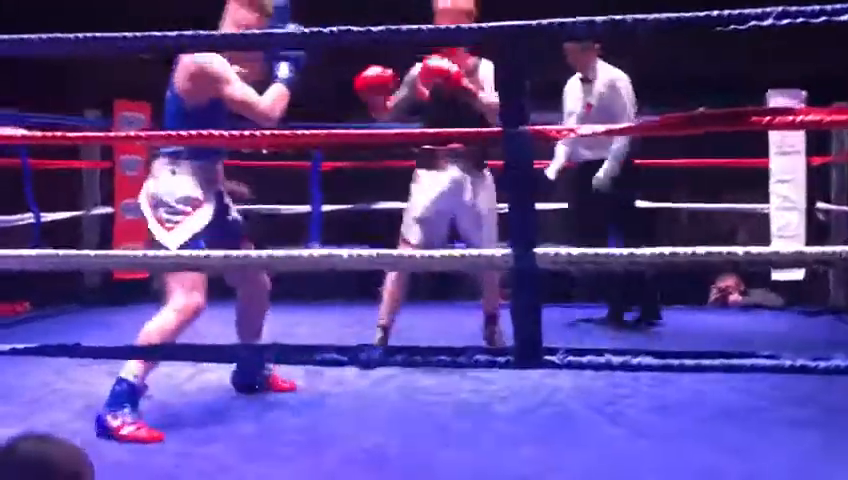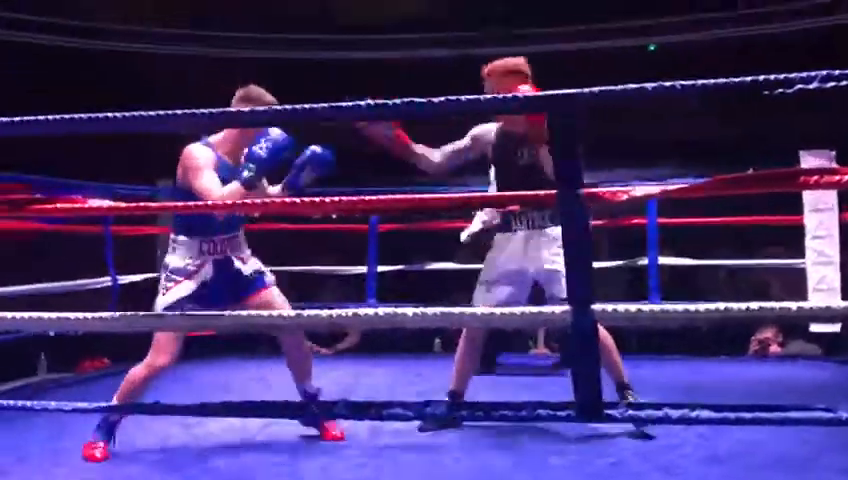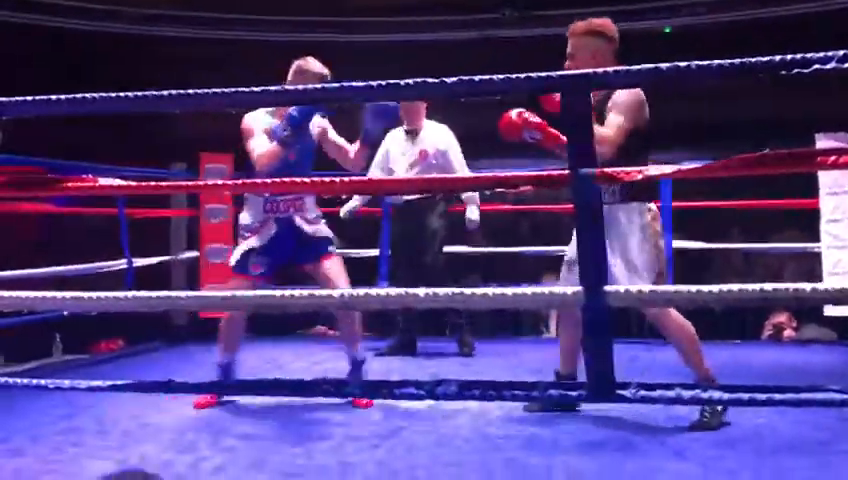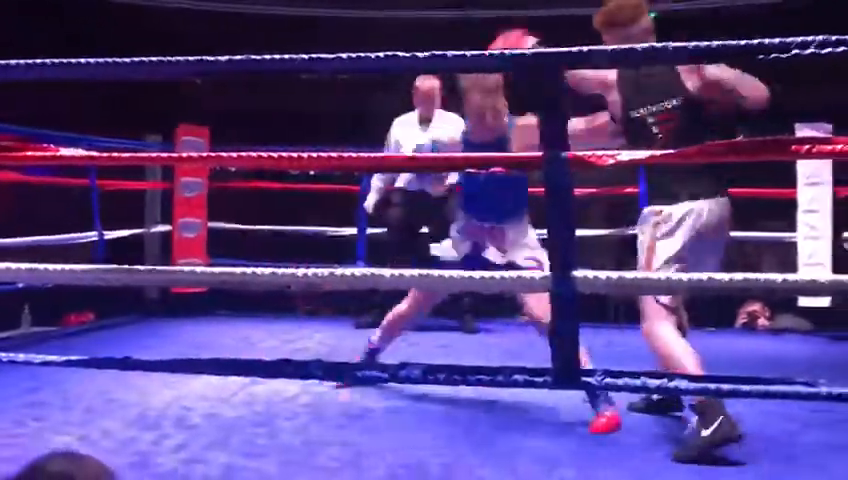
dt=1s
person 1, frame 1
left shoulder: (486, 71)
right shoulder: (421, 72)
left elbow: (498, 115)
right elbow: (386, 114)
left wrist: (463, 87)
right wrist: (376, 101)
left hip: (473, 175)
right hip: (432, 174)
right knee: (407, 252)
left ankle: (491, 324)
right ankle: (382, 335)
person 1, frame 2
left shoulder: (552, 127)
right shoulder: (487, 135)
left elbow: (559, 175)
right elbow: (435, 163)
left wrist: (539, 132)
right wrist: (394, 139)
left hip: (550, 237)
right hip: (509, 240)
right knee: (475, 323)
left ankle: (625, 393)
right ankle: (454, 404)
person 1, frame 3
left shoulder: (627, 95)
right shoulder: (591, 98)
left elbow: (606, 148)
right wrist: (543, 134)
left hip: (630, 213)
right hip: (597, 213)
left knee: (655, 308)
right knee: (569, 301)
left ankle: (711, 392)
right ankle: (565, 387)
person 1, frame 4
left shoulder: (611, 81)
right shoulder: (691, 67)
left elbow: (559, 69)
right elbow: (759, 97)
left wrist: (523, 47)
right wrist: (719, 90)
left hip: (669, 209)
right hip: (714, 204)
left knee: (656, 320)
right knee: (670, 302)
left ankle: (712, 415)
right ankle: (667, 393)
person 2, frame 1
left shoulder: (220, 63)
right shoulder: (204, 63)
left elbow: (255, 72)
right elbow: (267, 111)
right wrist: (289, 64)
left hip: (205, 193)
right hip: (178, 195)
left knee: (257, 284)
right knee: (188, 302)
left ankle: (250, 370)
right ankle: (119, 407)
person 2, frame 2
left shoulder: (252, 155)
right shoulder: (197, 155)
right elbow: (220, 204)
left wrist: (303, 169)
right wrist: (253, 168)
left hip: (236, 260)
right hip: (192, 267)
left knee: (292, 330)
right knee: (160, 360)
left ankle: (312, 409)
right ankle: (104, 429)
person 2, frame 3
left shoulder: (318, 124)
right shoulder: (257, 120)
left elbow: (355, 164)
right elbow: (261, 164)
left wrist: (371, 135)
right wrist: (292, 130)
left hip: (306, 221)
right hip: (264, 225)
right knee: (236, 306)
left ankle: (356, 372)
right ankle: (224, 380)
person 2, frame 4
left shoulder: (523, 130)
right shoulder: (454, 141)
left elbow: (580, 130)
left hip: (512, 240)
right hip: (466, 239)
left knee: (543, 317)
right knee: (408, 311)
left ankle: (600, 396)
right ankle: (369, 356)
person 3, frame 1
left shoulder: (615, 81)
right shoulder: (572, 85)
left wrist: (610, 168)
right wrist: (558, 161)
left hip: (610, 170)
right hip: (584, 169)
left knee: (627, 235)
right knee: (586, 235)
left ankle: (649, 306)
right ankle: (616, 301)
person 3, frame 2
left shoulder: (531, 149)
right shoulder: (501, 151)
left elbow: (545, 192)
right wrist: (478, 223)
left hip: (521, 229)
right hip: (502, 228)
left knee: (501, 292)
left ankle: (485, 355)
right ankle: (563, 341)
person 3, frame 3
left shoulder: (440, 134)
right shoulder: (392, 139)
left elbow: (460, 171)
right elbow: (377, 173)
left wrist: (472, 205)
right wrist: (355, 201)
left hip: (429, 208)
right hip: (401, 211)
left knee: (430, 271)
right knee: (403, 274)
left ankle: (462, 332)
right ankle: (406, 337)
person 3, frame 4
left shoulder: (453, 123)
right shoulder: (400, 124)
right wrist: (374, 192)
left hip: (440, 197)
right hip: (405, 196)
right knee: (394, 253)
left ankle: (463, 314)
right ankle: (382, 311)
